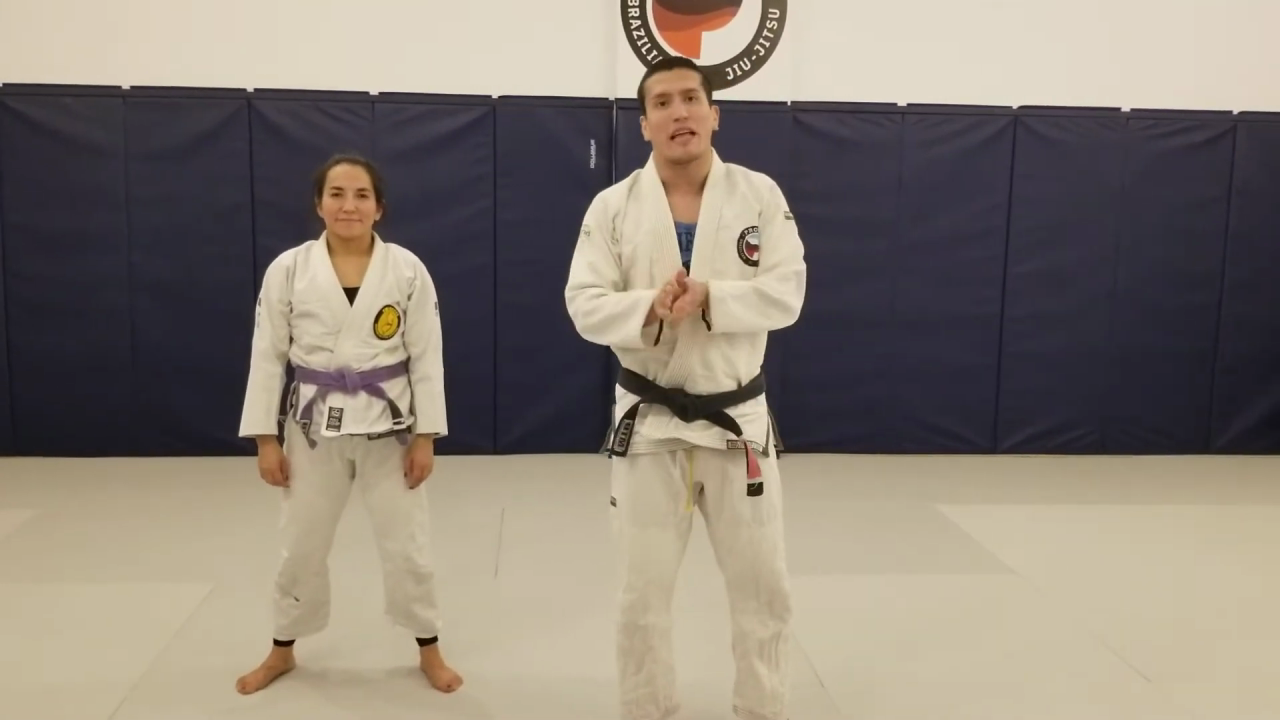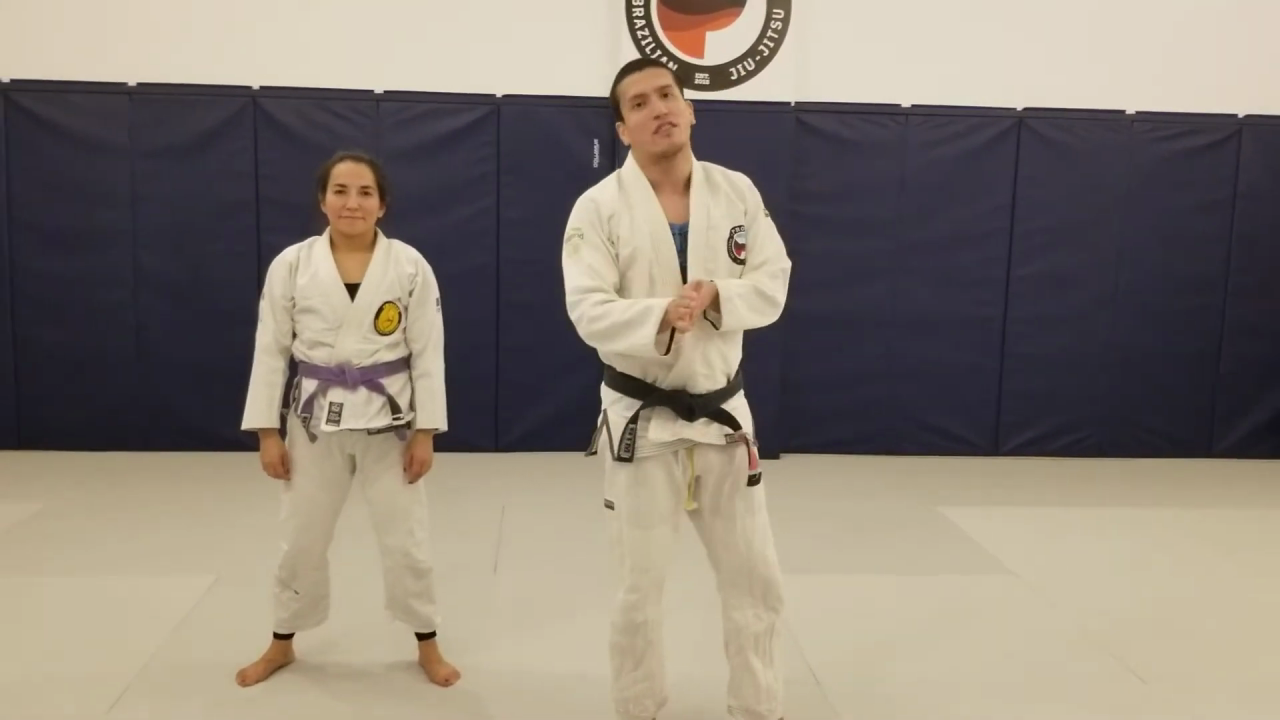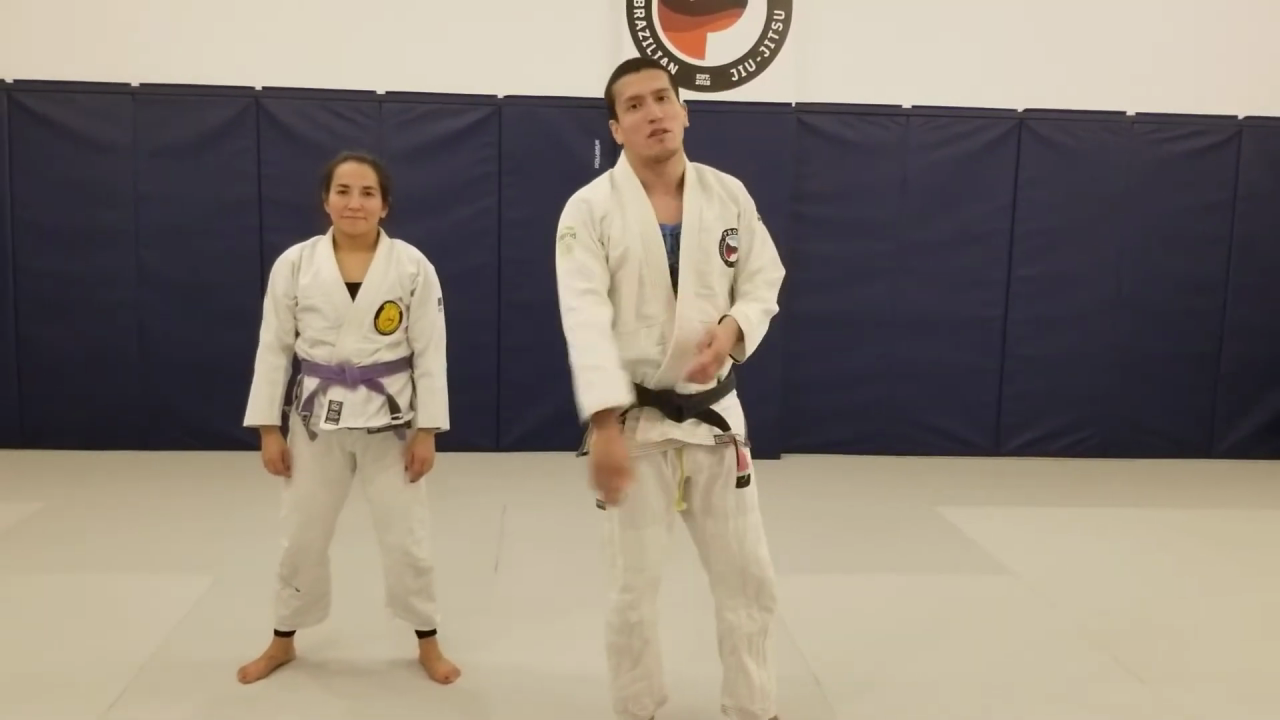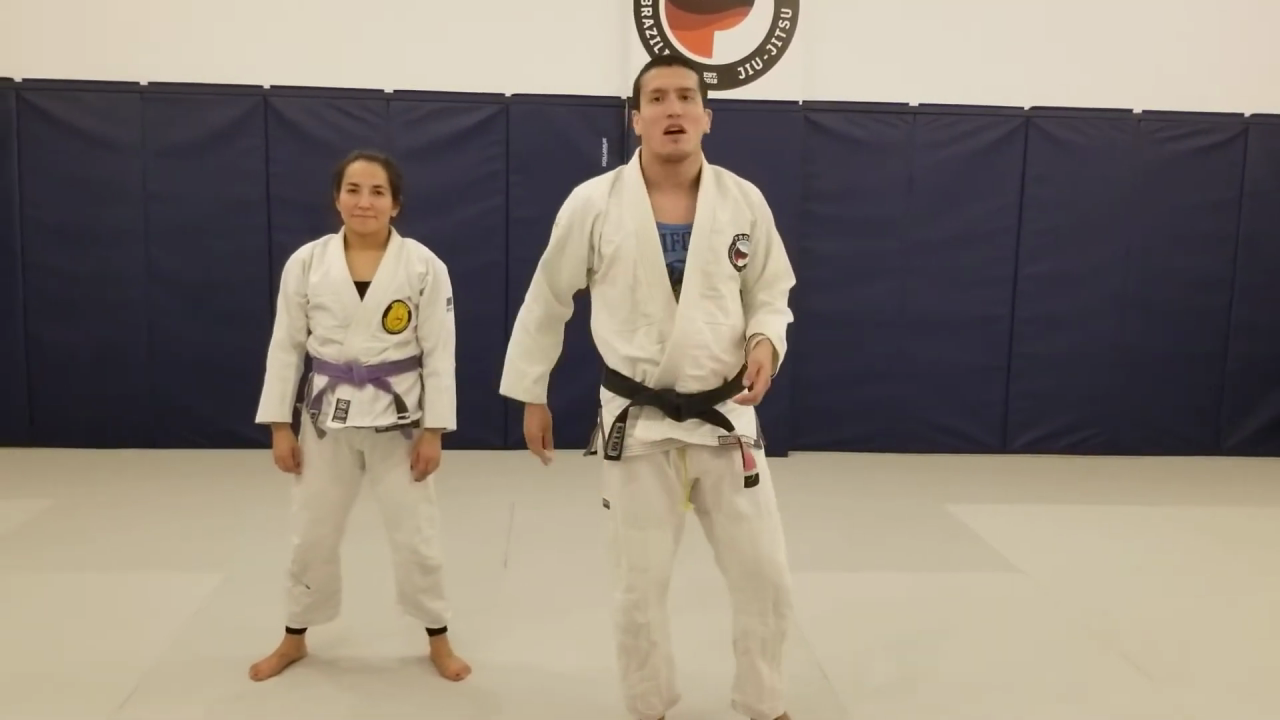
dt=0.3s
person 1, frame 1
left shoulder: (759, 193)
right shoulder: (614, 206)
left elbow: (785, 293)
right elbow: (586, 307)
left wrist: (709, 297)
right wrist: (651, 309)
left hip: (737, 420)
right hip: (649, 421)
left knee: (762, 586)
right knee: (643, 591)
person 1, frame 2
left shoulder: (736, 191)
right shoulder: (598, 207)
left elbow: (772, 286)
right elbow: (590, 310)
left wrist: (714, 296)
right wrist: (664, 316)
left hip: (724, 413)
right hip: (642, 418)
left knee: (754, 579)
right knee: (640, 586)
person 1, frame 3
left shoulder: (728, 194)
right shoulder: (590, 208)
left elbow: (763, 288)
right elbow: (584, 318)
left wrist: (733, 333)
right wrist: (604, 422)
left hip: (715, 416)
right hip: (635, 419)
left knee: (747, 578)
right knee: (634, 586)
person 1, frame 4
left shoulder: (744, 199)
right shoulder: (593, 203)
left elbow: (771, 291)
right elbow: (546, 301)
left wrist: (769, 341)
right wrist: (530, 391)
left hip: (727, 419)
right hip: (638, 424)
left knee: (765, 579)
right knee: (640, 588)
person 2, frame 1
left shoulder: (407, 269)
right shoulder: (288, 269)
left elbow: (426, 357)
right elbow: (267, 356)
left wrist: (425, 436)
right wrist: (265, 438)
left hip: (388, 424)
right hip: (315, 425)
left knee: (407, 544)
right knee: (301, 545)
left ankle: (429, 649)
right ankle: (282, 650)
person 2, frame 2
left shoulder: (410, 266)
right shoulder: (291, 264)
left elbow: (428, 353)
right elbow: (270, 351)
left wrist: (426, 432)
right wrist: (267, 432)
left hip: (389, 420)
right hip: (316, 419)
left knee: (406, 539)
right knee: (301, 538)
left ankle: (427, 644)
right ankle: (282, 643)
person 2, frame 3
left shoulder: (413, 266)
right shoulder: (294, 264)
left elbow: (430, 352)
right elbow: (274, 348)
left wrist: (427, 430)
right wrist: (269, 428)
left hip: (390, 418)
right hip: (319, 418)
left knee: (407, 537)
right knee: (302, 536)
left ankle: (427, 642)
right ankle: (283, 640)
person 2, frame 4
left shoulder: (424, 266)
right shoulder: (306, 262)
left elbow: (439, 352)
right elbow: (286, 346)
left wrist: (433, 431)
right wrist: (280, 425)
left hip: (398, 417)
right hip: (327, 417)
left knee: (416, 535)
right knee: (312, 534)
left ankle: (438, 640)
right ankle: (295, 638)
